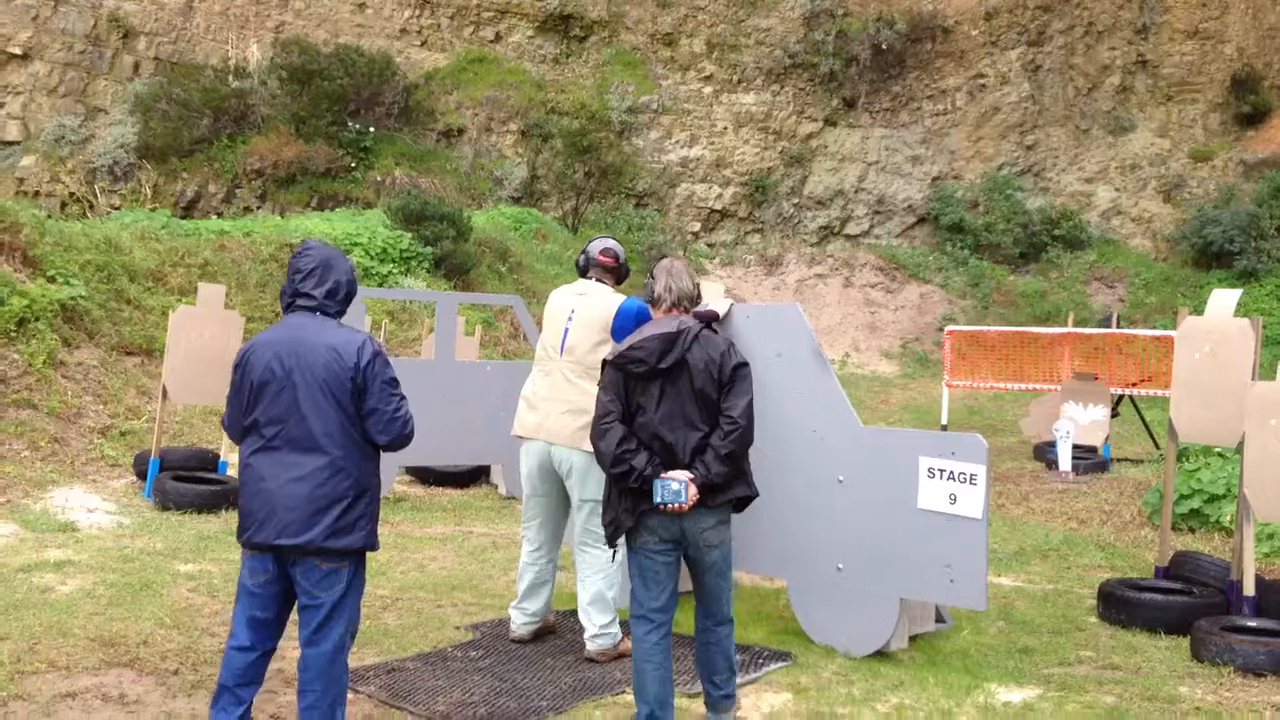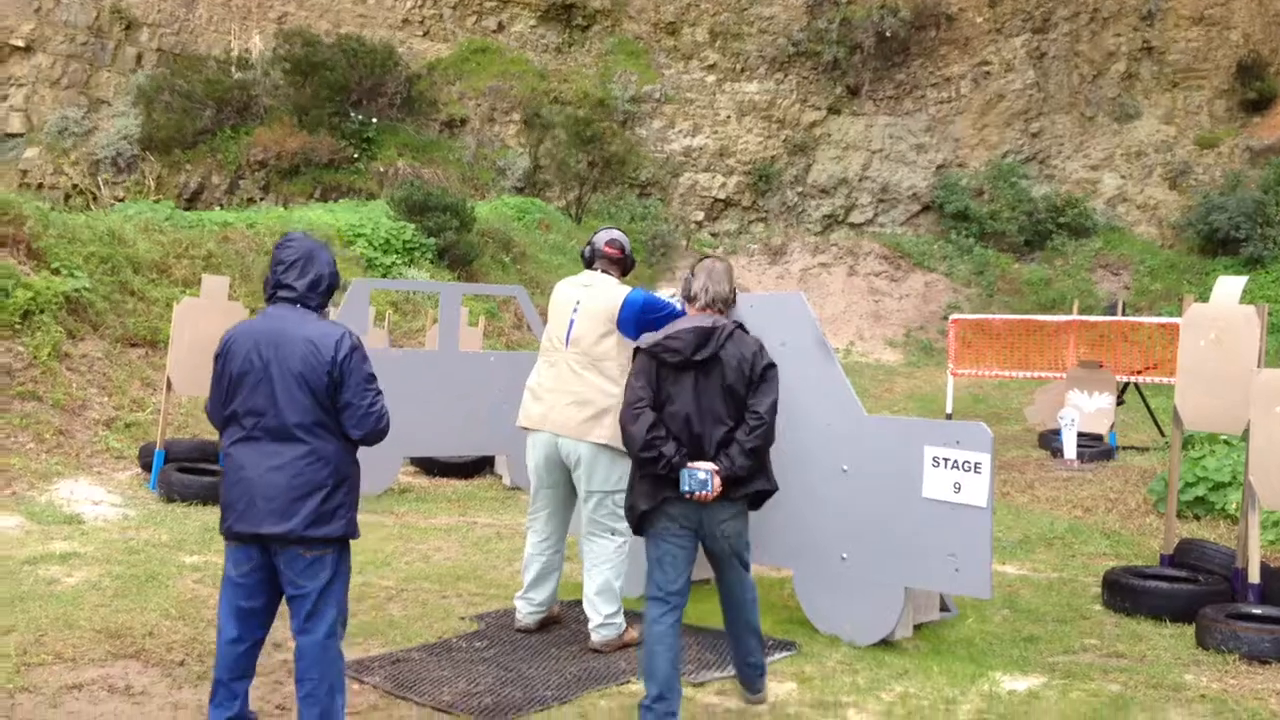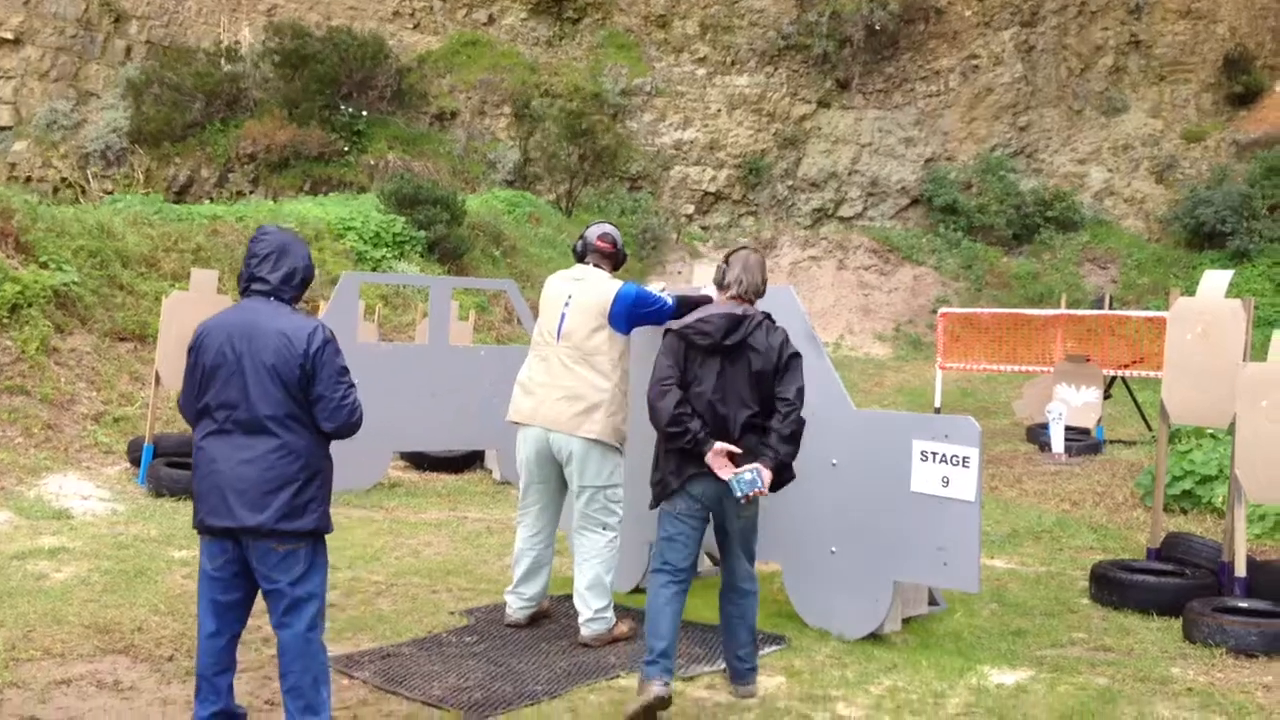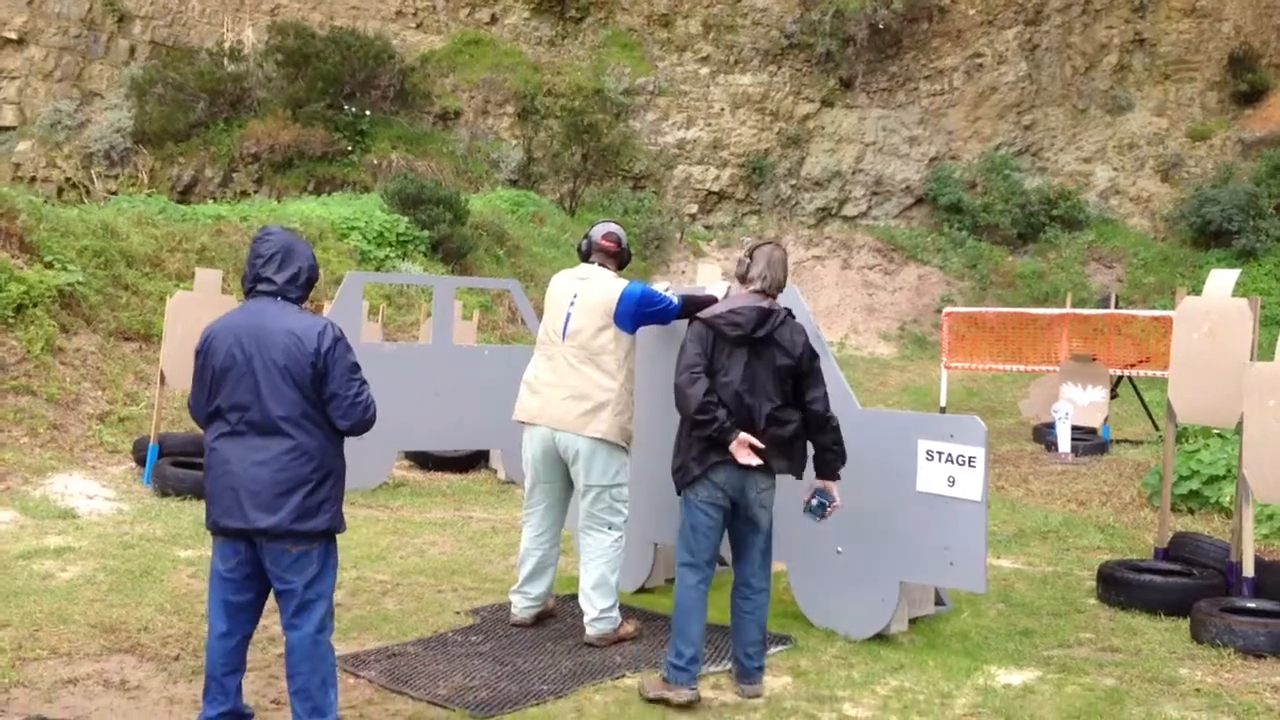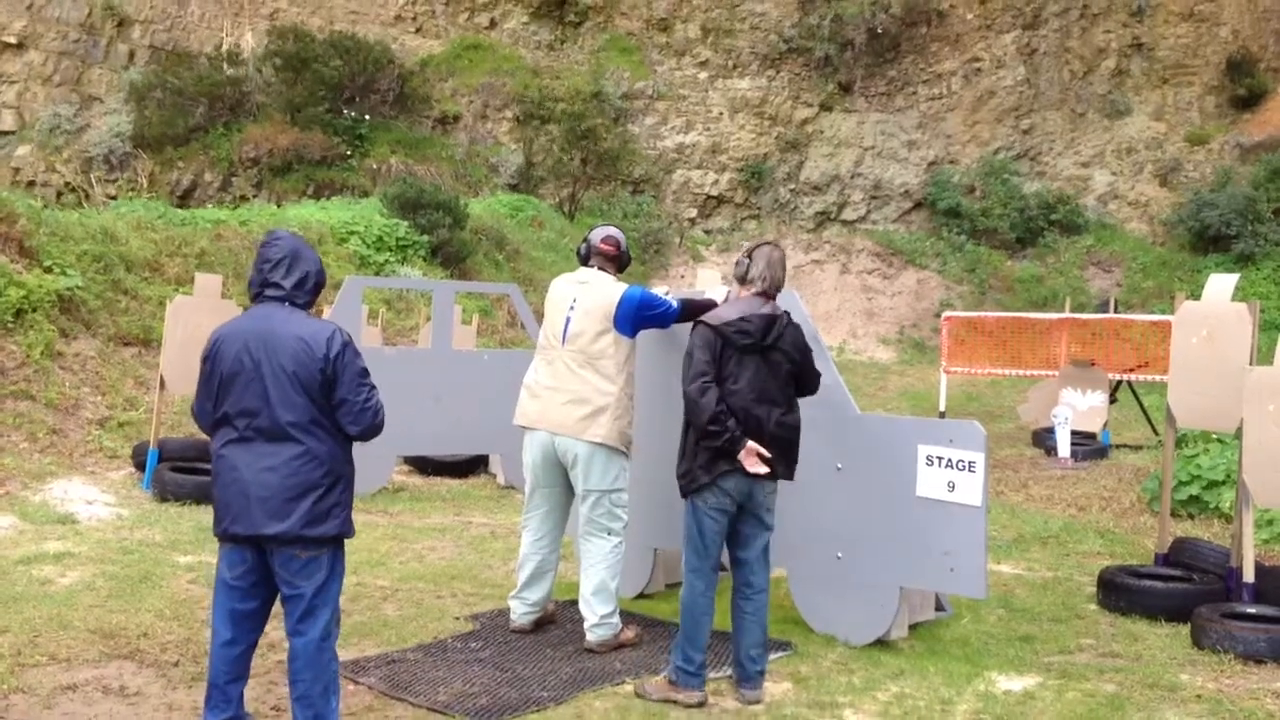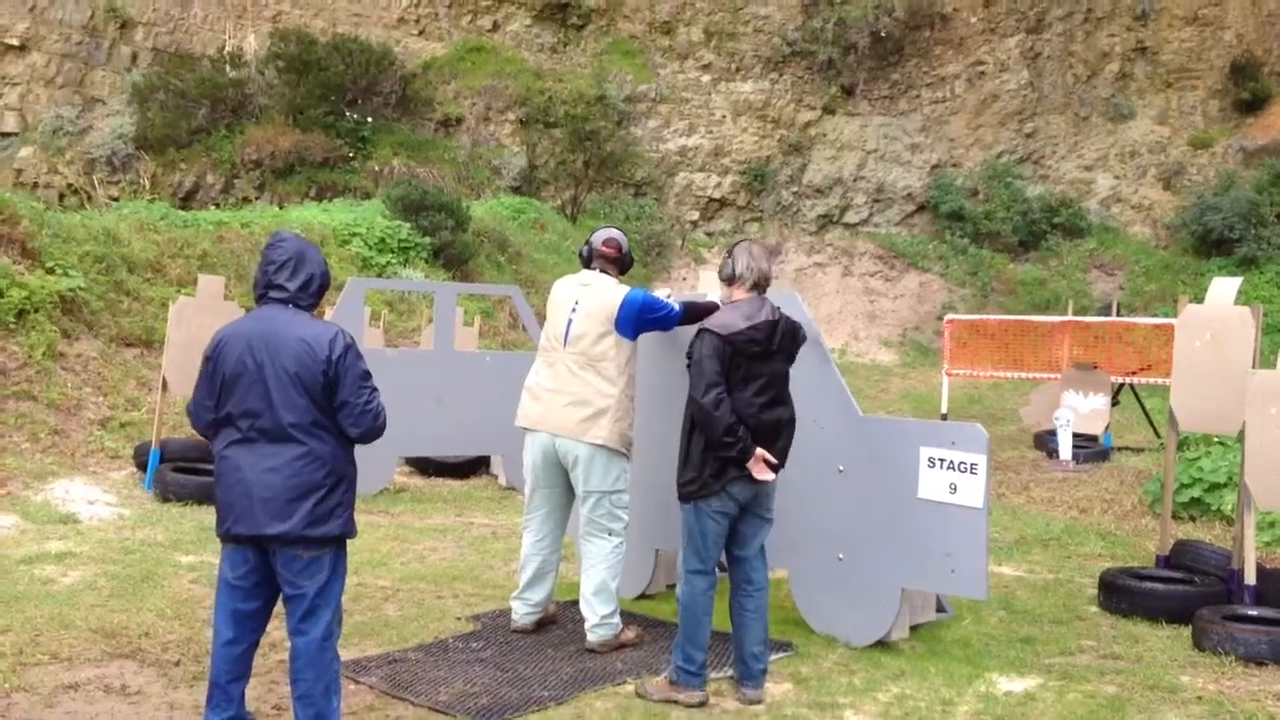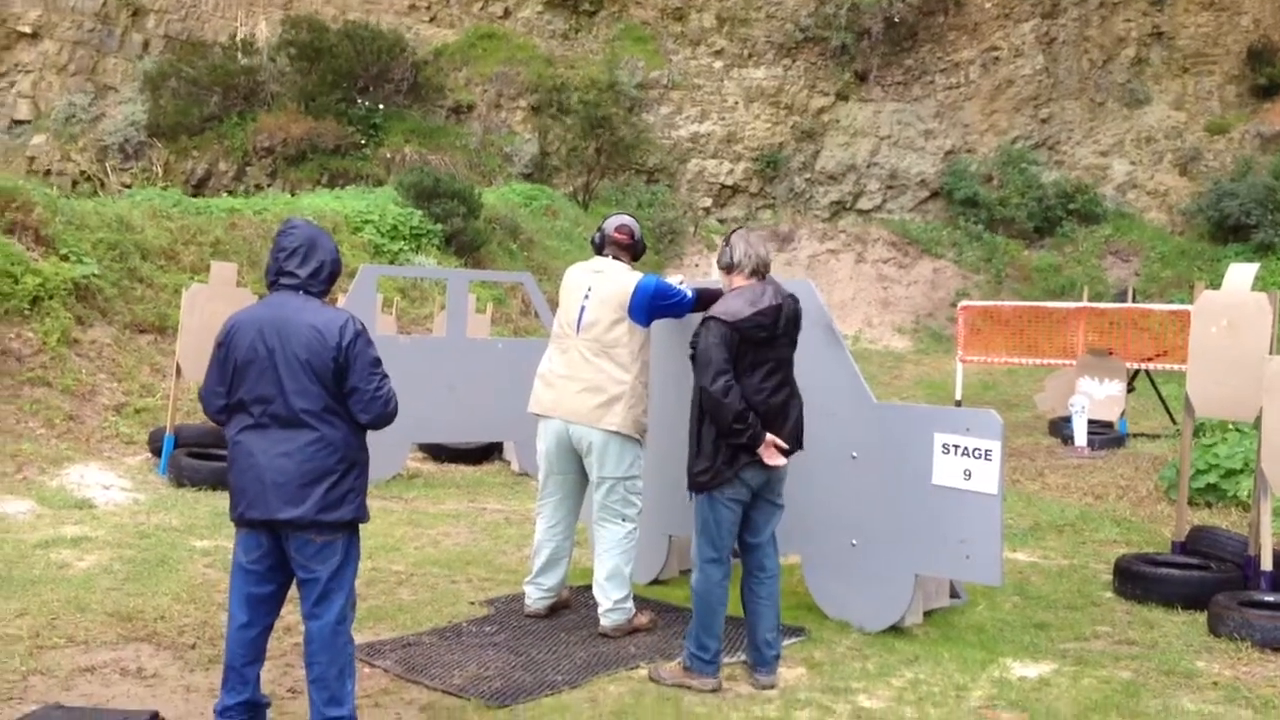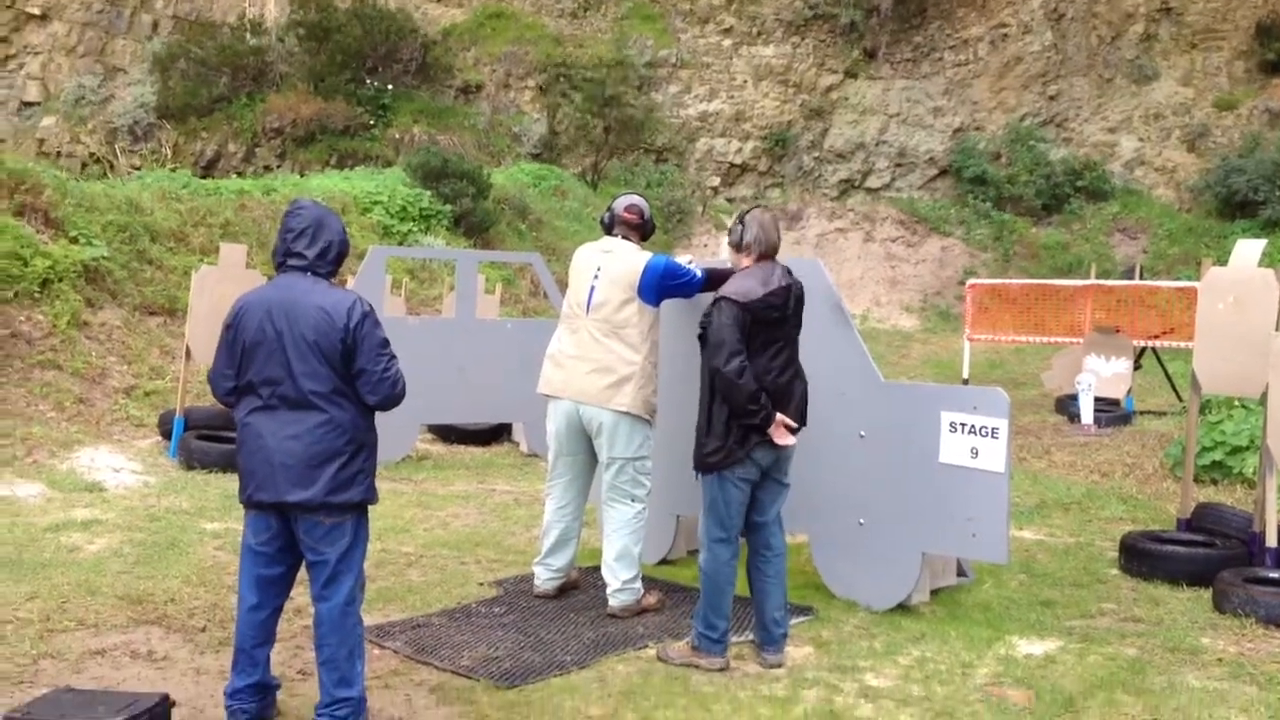
dt=0.3s
person 1, frame 1
left shoulder: (255, 349)
right shoulder: (359, 349)
left elbow: (235, 426)
right elbow: (395, 432)
left hip: (264, 517)
right hip: (330, 522)
left knee: (251, 631)
right knee: (325, 642)
person 1, frame 2
left shoulder: (236, 339)
right shoulder: (336, 342)
left elbow: (218, 415)
right elbow: (370, 426)
left hip: (247, 507)
right hip: (311, 511)
left knee: (239, 622)
right knee: (317, 630)
person 1, frame 3
left shoulder: (209, 331)
right shoulder: (310, 335)
left elbow: (191, 409)
right elbow: (343, 419)
right wrist: (303, 415)
left hip: (219, 502)
right hip: (284, 506)
left knee: (218, 618)
right knee: (298, 623)
person 1, frame 4
left shoulder: (216, 334)
right shoulder: (319, 334)
left elbow: (201, 412)
right elbow: (356, 416)
left hip: (232, 502)
right hip: (297, 506)
left knee: (229, 619)
right knee: (306, 624)
person 1, frame 5
left shoulder: (223, 338)
right shoulder: (328, 339)
left elbow: (206, 418)
right elbow: (366, 421)
left hip: (239, 509)
right hip: (306, 511)
left knee: (233, 626)
right knee: (311, 632)
person 1, frame 6
left shoulder: (226, 339)
right shoulder: (330, 341)
left elbow: (202, 420)
right elbow: (367, 424)
left hip: (242, 509)
right hip: (308, 512)
left knee: (234, 626)
right knee: (312, 632)
person 1, frame 7
left shoulder: (238, 325)
right shoulder: (341, 328)
left elbow: (215, 405)
right elbow: (378, 410)
right wrist: (336, 405)
left hip: (255, 494)
right hip: (321, 498)
left knee: (248, 610)
right knee: (327, 617)
person 1, frame 8
left shoulder: (246, 307)
right shoulder: (348, 309)
left elbow: (223, 387)
right elbow: (386, 392)
right wrist: (343, 388)
left hip: (264, 477)
right hip: (329, 479)
left knee: (258, 593)
right knee: (336, 599)
person 2, frame 1
left shoulder: (623, 358)
right shoulder: (722, 351)
left elbow: (606, 433)
right elbow: (737, 425)
left wrist: (649, 477)
right wrist: (701, 478)
left hip: (648, 509)
right hip: (707, 506)
left knee: (650, 619)
right knee: (716, 610)
person 2, frame 2
left shoulder: (655, 349)
right shoulder: (751, 351)
left elbow: (635, 420)
right elbow: (761, 422)
left wrist: (677, 466)
right wrist: (724, 471)
left hip: (670, 497)
right hip: (726, 497)
left knee: (663, 605)
right knee: (737, 590)
right ankle: (753, 680)
person 2, frame 3
left shoulder: (683, 332)
right shoulder: (775, 340)
left elbow: (662, 397)
right elbow: (789, 409)
left wrist: (702, 444)
right wrist: (770, 462)
left hip: (688, 475)
right hip: (745, 476)
left knee: (668, 573)
right knee: (740, 577)
left ankle: (656, 675)
right ankle: (743, 675)
person 2, frame 4
left shoulder: (709, 323)
right shoulder: (794, 337)
left elbow: (689, 386)
right elbow: (817, 409)
left wrist: (725, 434)
right wrist: (828, 471)
left hip: (709, 465)
right hip: (761, 470)
left knee: (693, 570)
right knee: (753, 575)
left ankle: (681, 677)
right ankle: (750, 674)
person 2, frame 5
left shoulder: (713, 326)
right shoulder: (790, 334)
left elbow: (699, 393)
right elbow: (808, 383)
left wrist: (733, 442)
left hip: (715, 469)
right hip: (763, 473)
left knee: (700, 575)
right knee: (753, 577)
left ankle: (686, 680)
right ankle: (750, 679)
person 2, frame 6
left shoulder: (715, 332)
right shoulder: (784, 329)
left elbow: (708, 403)
left wrist: (741, 450)
left hip: (717, 472)
right hip: (761, 473)
left knee: (698, 574)
right knee: (751, 573)
left ankle: (687, 679)
right ankle: (751, 679)
person 2, frame 7
left shoulder: (721, 319)
right shoulder: (786, 309)
left elbow: (718, 390)
left wrist: (750, 437)
left hip: (729, 459)
right hip: (772, 456)
left knee: (712, 562)
right knee: (763, 559)
left ankle: (701, 666)
right ankle: (764, 664)
person 2, frame 8
left shoulder: (732, 300)
right shoulder: (790, 288)
left elbow: (730, 370)
left wrist: (763, 417)
left hip: (736, 439)
right hip: (778, 436)
left knee: (720, 542)
right knee: (768, 537)
left ankle: (709, 645)
right ankle: (772, 642)
person 3, frame 1
left shoulder: (556, 299)
right shoulder: (621, 309)
left hip: (536, 431)
right hip: (585, 440)
left knee: (539, 532)
right knee: (596, 540)
left ankle: (527, 619)
right ankle: (602, 638)
person 3, frame 2
left shoulder: (562, 290)
right shoulder: (627, 301)
right elbow: (685, 314)
left hip: (542, 422)
right hip: (594, 430)
left knee: (544, 522)
right knee: (604, 531)
left ankle: (531, 609)
right ankle: (607, 628)
person 3, frame 3
left shoulder: (553, 284)
right shoulder: (619, 295)
right elbow: (677, 307)
right wrist: (713, 300)
left hip: (534, 417)
right hip: (586, 425)
left knee: (534, 516)
right knee: (596, 525)
left ankle: (522, 603)
right ankle: (597, 622)
person 3, frame 4
left shoulder: (559, 283)
right shoulder: (625, 295)
right elbow: (682, 307)
right wrist: (719, 299)
left hip: (540, 417)
right hip: (592, 425)
left knee: (540, 515)
right knee: (602, 525)
left ankle: (527, 603)
right ankle: (602, 622)
person 3, frame 5
left shoulder: (558, 287)
right shoulder: (625, 298)
right elbow: (681, 310)
left wrist: (655, 302)
right wrist: (719, 304)
left hip: (540, 421)
right hip: (592, 430)
left knee: (540, 520)
right knee: (602, 530)
left ankle: (526, 609)
right ankle: (602, 628)
person 3, frame 6
left shoulder: (561, 289)
right shoulder: (626, 301)
right elbow: (682, 314)
left wrist: (652, 300)
right wrist: (721, 306)
left hip: (542, 422)
right hip: (593, 431)
left knee: (541, 521)
right knee: (602, 531)
left ankle: (528, 610)
right ankle: (603, 628)
person 3, frame 7
left shoulder: (573, 276)
right shoulder: (640, 287)
right elbow: (695, 300)
left wrist: (664, 286)
left hip: (554, 408)
right hip: (606, 417)
left knee: (554, 507)
right knee: (615, 516)
left ankle: (541, 595)
right ankle: (616, 614)
person 3, frame 8
left shoulder: (583, 256)
right shoulder: (649, 268)
right elbow: (704, 280)
left wrist: (676, 265)
left hip: (565, 389)
right hip: (616, 398)
left knee: (563, 487)
right knee: (624, 497)
left ankle: (550, 575)
right ankle: (624, 594)
